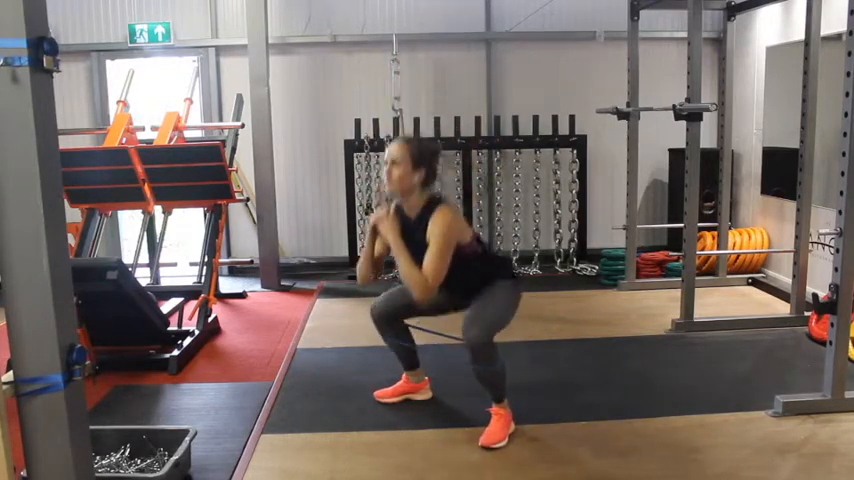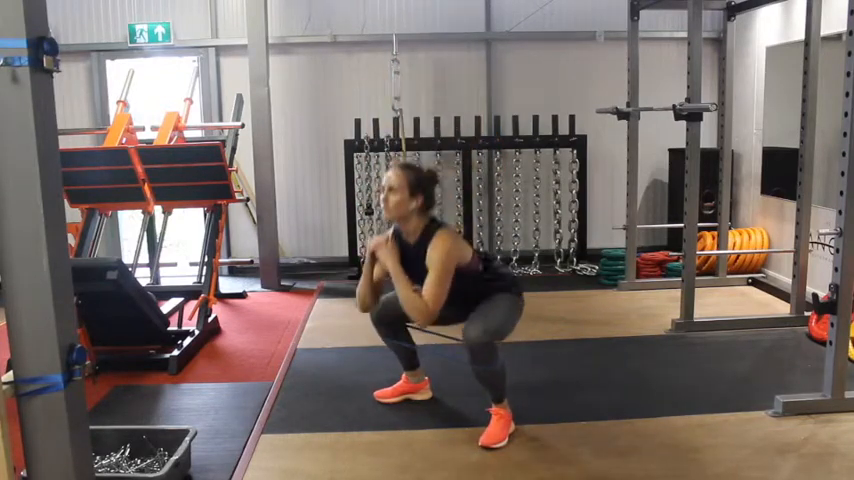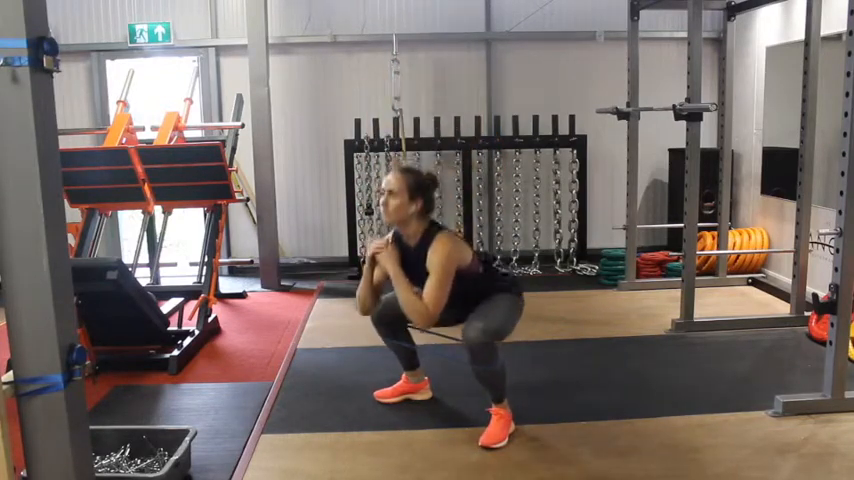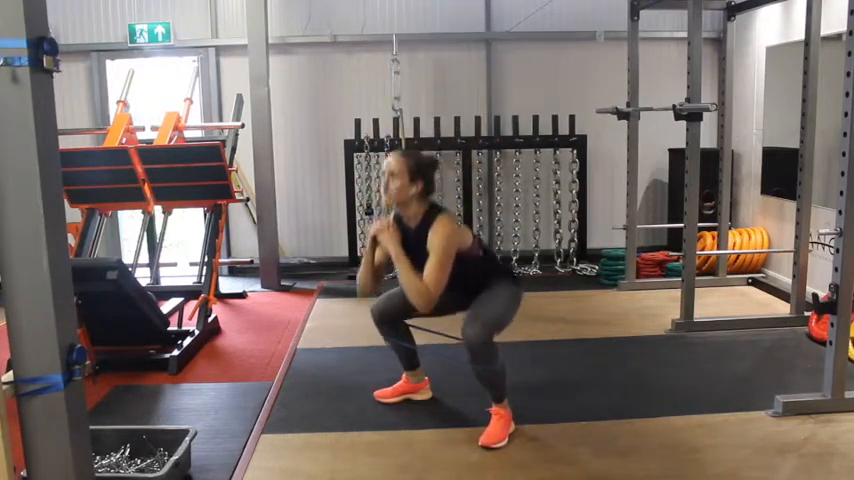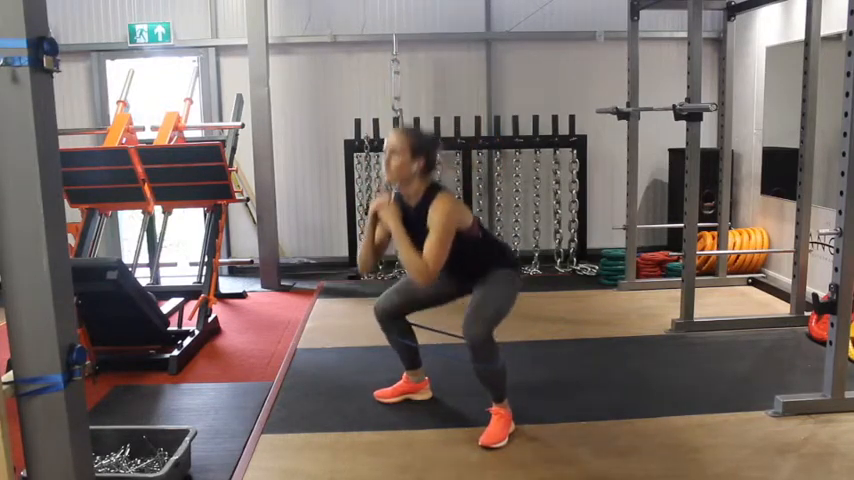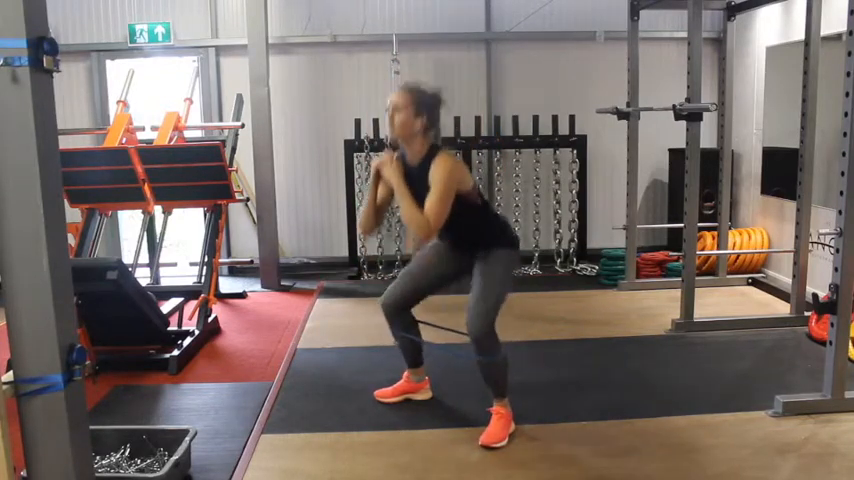
dt=0.1s
person 1, frame 1
left shoulder: (442, 219)
right shoulder: (395, 214)
left elbow: (424, 292)
right elbow: (365, 280)
left wrist: (394, 240)
right wrist: (372, 236)
left hip: (497, 284)
right hip: (455, 285)
left knee: (476, 335)
right knee: (382, 312)
left ankle: (501, 411)
right ankle: (415, 380)
person 1, frame 2
left shoulder: (441, 242)
right shoulder: (395, 237)
left elbow: (424, 316)
right elbow: (365, 304)
left wrist: (392, 265)
right wrist: (371, 260)
left hip: (499, 296)
right hip: (456, 300)
left knee: (476, 337)
right knee: (382, 315)
left ankle: (502, 412)
right ankle: (415, 380)
person 1, frame 3
left shoulder: (442, 245)
right shoulder: (395, 240)
left elbow: (425, 319)
right elbow: (364, 307)
left wrist: (392, 268)
right wrist: (370, 262)
left hip: (499, 297)
right hip: (457, 300)
left knee: (476, 336)
right knee: (382, 314)
left ankle: (502, 412)
right ankle: (415, 380)
person 1, frame 4
left shoulder: (442, 228)
right shoulder: (395, 224)
left elbow: (425, 302)
right elbow: (365, 290)
left wrist: (394, 249)
right wrist: (372, 245)
left hip: (498, 285)
right hip: (457, 288)
left knee: (475, 334)
right knee: (382, 311)
left ankle: (502, 412)
right ankle: (415, 380)
person 1, frame 5
left shoulder: (442, 204)
right shoulder: (395, 199)
left elbow: (424, 277)
right elbow: (366, 265)
left wrist: (394, 221)
right wrist: (373, 221)
left hip: (496, 270)
right hip: (456, 270)
left knee: (475, 332)
right knee: (386, 309)
left ankle: (502, 410)
right ankle: (415, 380)
person 1, frame 6
left shoulder: (444, 164)
right shoulder: (397, 163)
left elbow: (423, 233)
right elbow: (367, 227)
left wrist: (395, 181)
right wrist: (376, 182)
left hip: (495, 248)
right hip: (453, 246)
left knee: (479, 326)
right knee: (392, 302)
left ankle: (502, 411)
right ankle: (416, 380)
